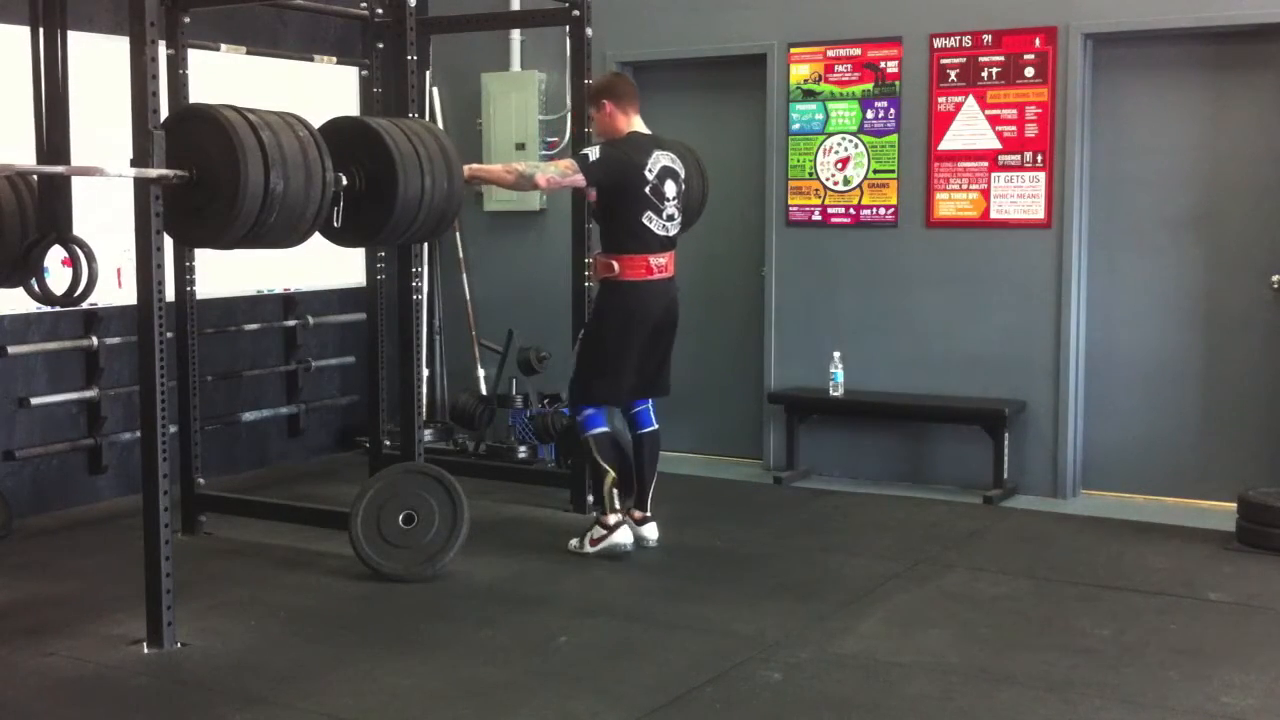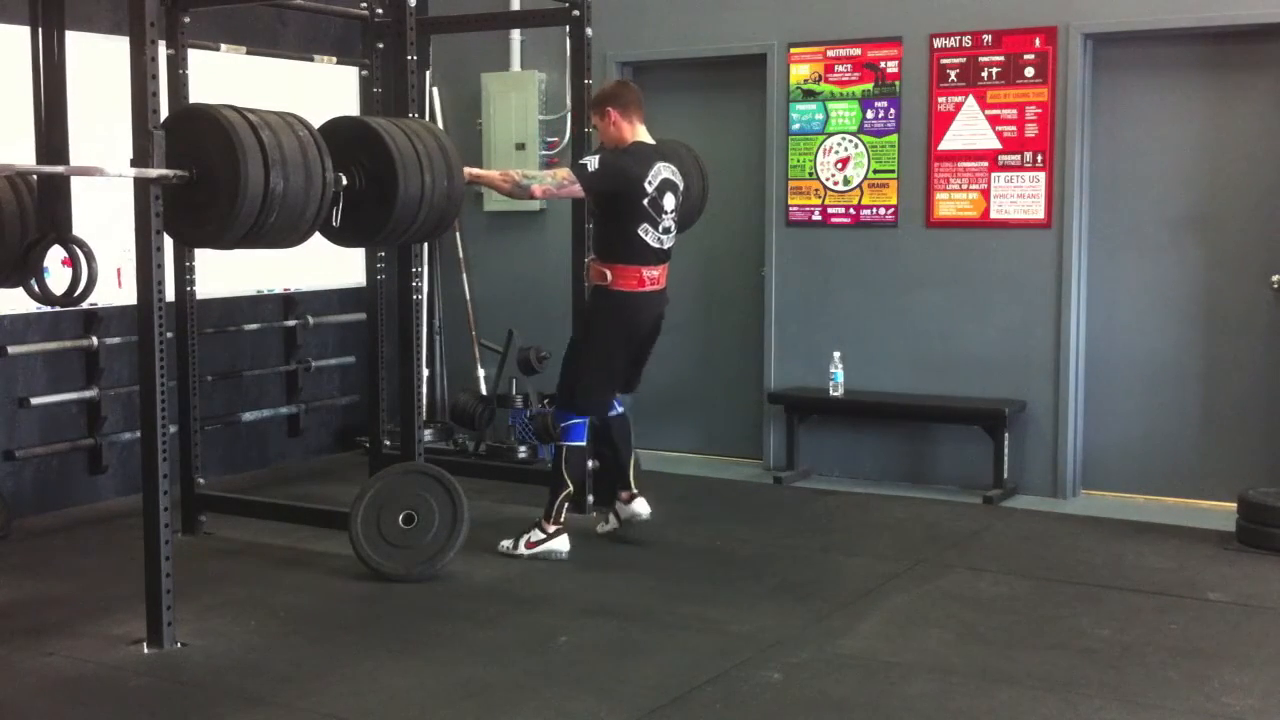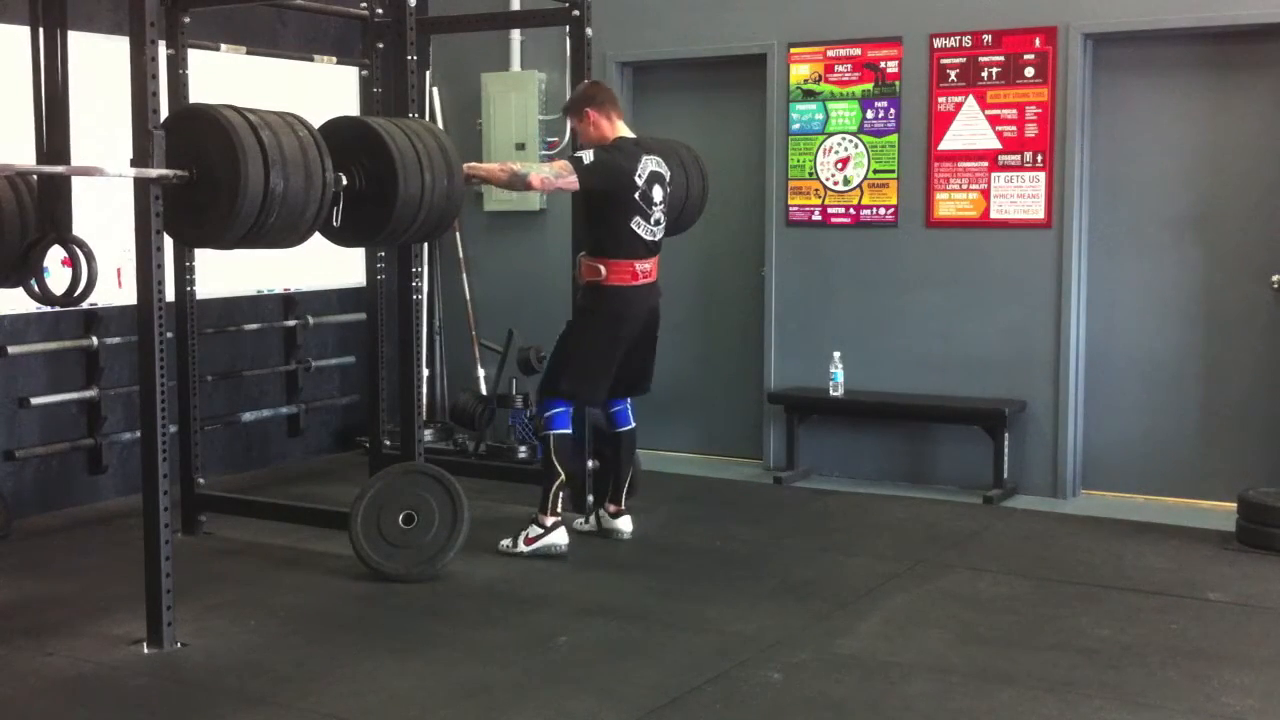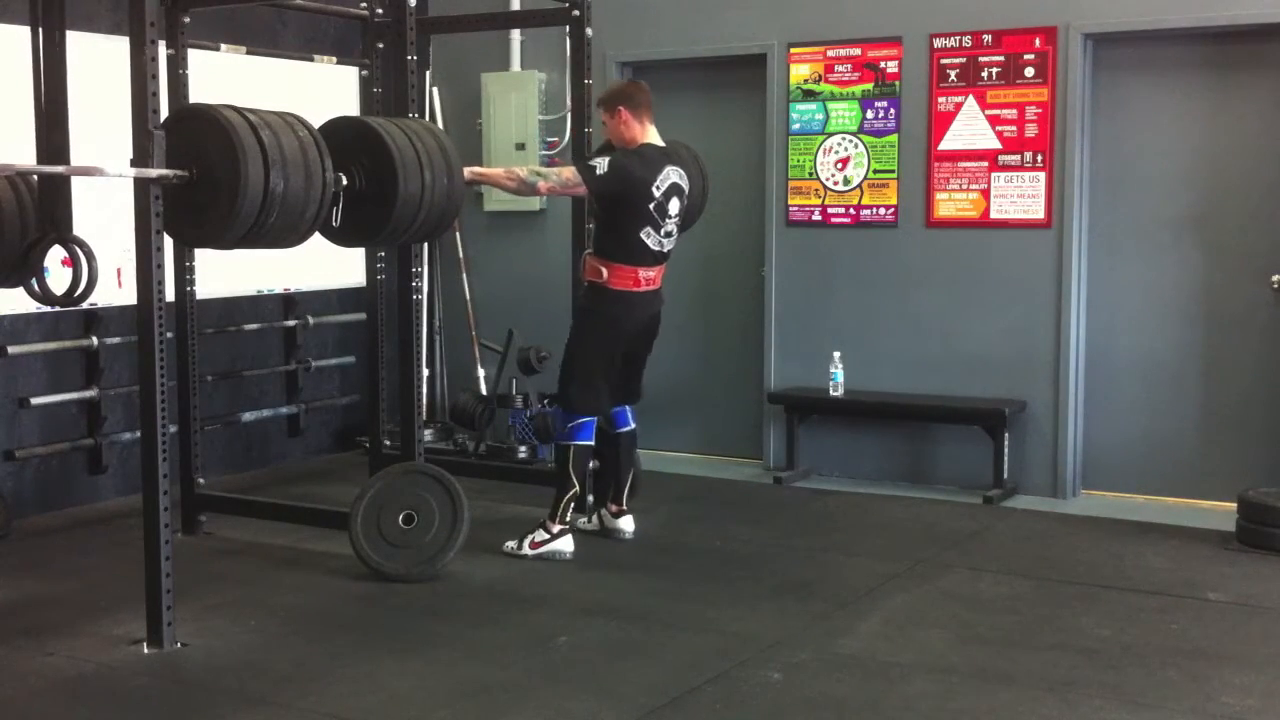
dt=0.4s
person 1, frame 1
left shoulder: (615, 156)
right shoulder: (668, 155)
left elbow: (541, 176)
left wrist: (470, 171)
left hip: (627, 294)
right hip: (662, 291)
left knee: (587, 404)
right knee: (639, 402)
left ankle: (612, 521)
right ankle: (641, 516)
person 1, frame 2
left shoulder: (617, 166)
right shoulder: (668, 166)
left elbow: (538, 186)
left wrist: (472, 174)
left hip: (617, 302)
right hip: (651, 301)
left knee: (573, 409)
right knee: (602, 396)
left ankle: (551, 530)
right ankle: (628, 497)
person 1, frame 3
left shoulder: (606, 161)
right shoulder: (652, 158)
left elbow: (535, 177)
left wrist: (469, 169)
left hip: (609, 298)
right hip: (644, 296)
left knee: (556, 400)
right knee: (618, 400)
left ankle: (548, 523)
right ankle: (615, 511)
person 1, frame 4
left shoulder: (625, 167)
right shoulder: (675, 168)
left elbow: (543, 182)
left wrist: (473, 173)
right wrist: (598, 187)
left hip: (611, 302)
right hip: (647, 302)
left knee: (577, 410)
right knee: (617, 404)
left ankle: (556, 529)
right ankle: (616, 510)
